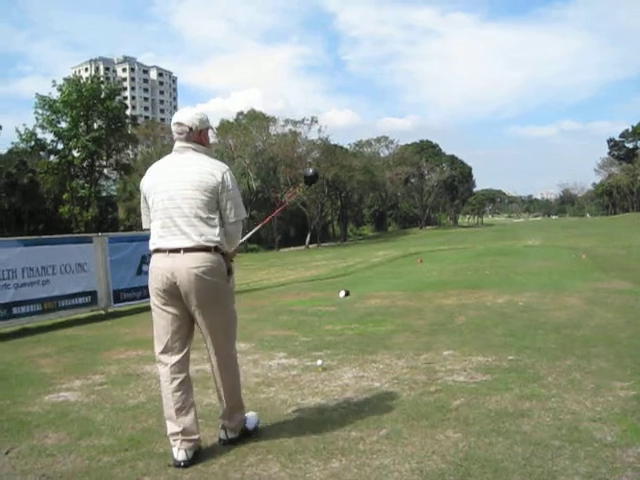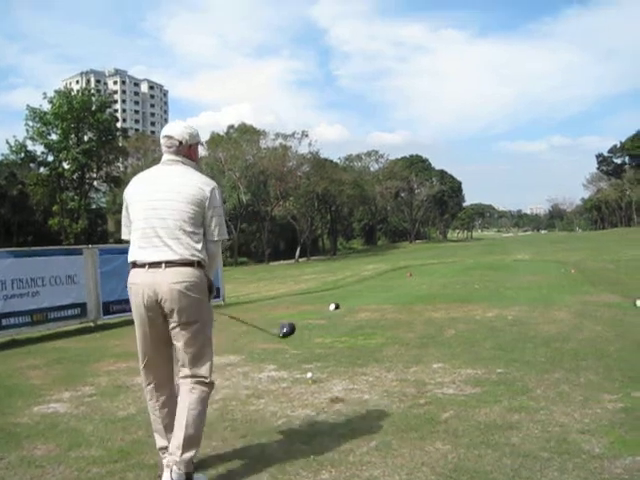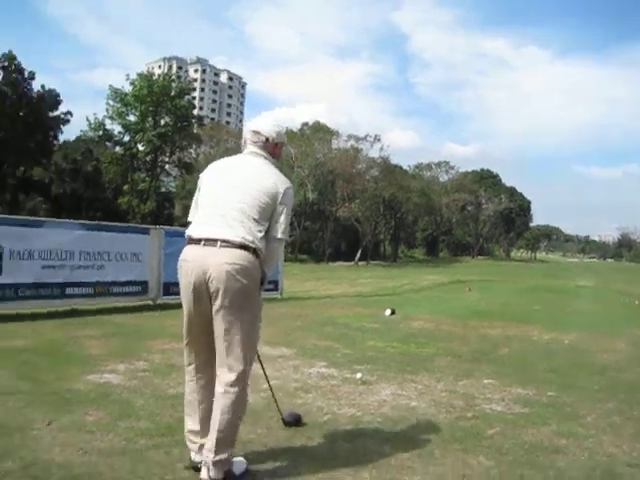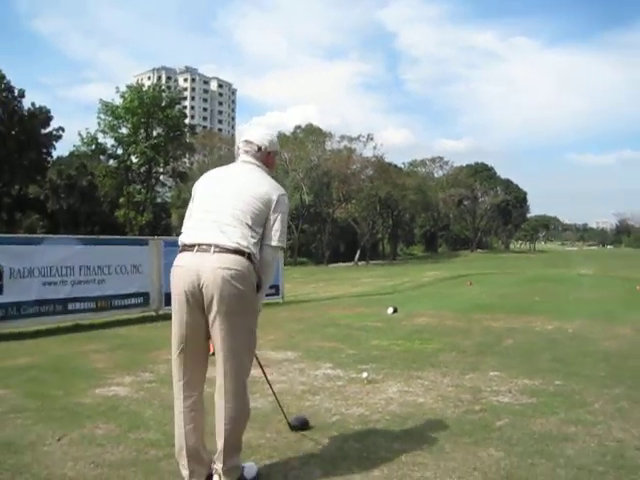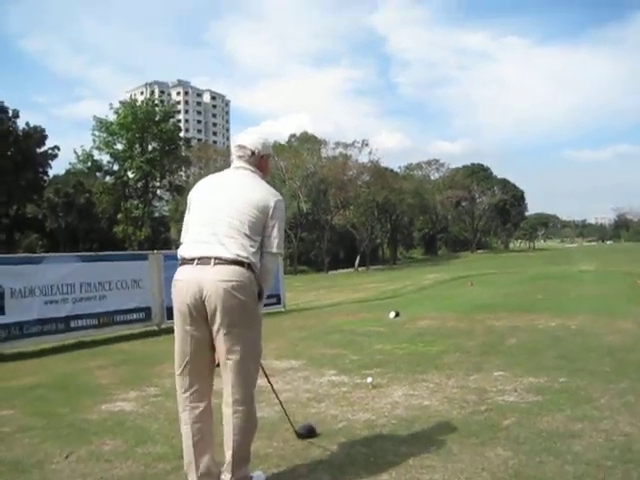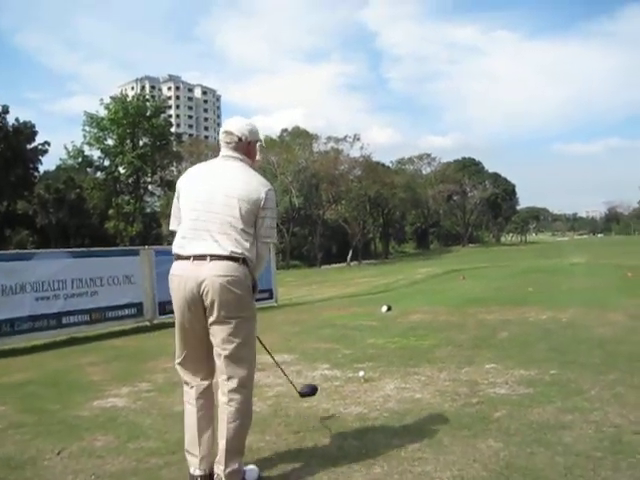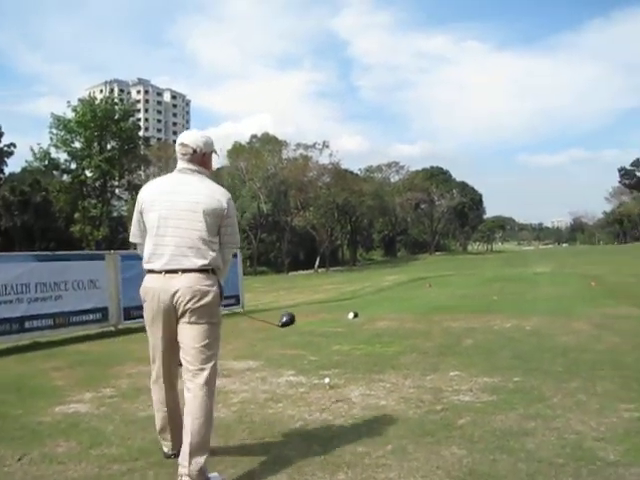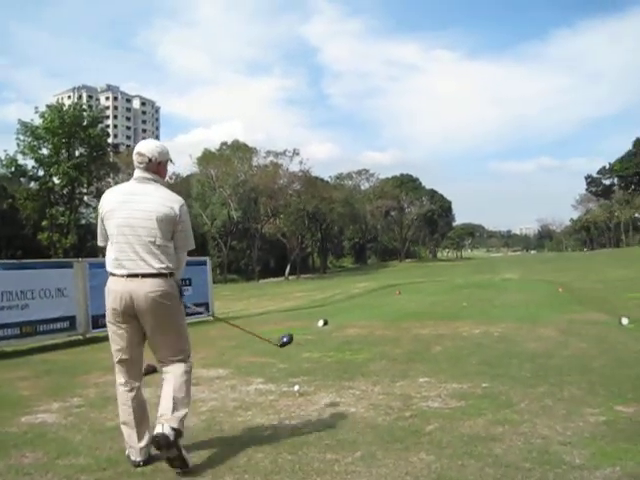
dt=0.3s
person 1, frame 1
left shoulder: (152, 174)
right shoulder: (217, 170)
left elbow: (150, 226)
right elbow: (233, 228)
right wrist: (223, 252)
left hip: (160, 265)
right hip: (203, 264)
left knee: (170, 357)
right knee: (222, 349)
left ankle: (183, 443)
right ankle: (234, 423)
person 1, frame 2
left shoulder: (136, 184)
right shoulder: (205, 186)
left elbow: (129, 238)
right elbow: (214, 246)
right wrist: (204, 278)
left hip: (140, 279)
right hip: (184, 279)
left knee: (155, 375)
right knee: (195, 374)
person 1, frame 3
left shoulder: (214, 168)
right shoulder: (280, 183)
left elbow: (193, 219)
right elbow: (275, 245)
right wrist: (258, 282)
left hip: (192, 257)
right hip: (236, 264)
left knee: (197, 360)
right knee: (233, 368)
left ankle: (198, 444)
person 1, frame 4
left shoulder: (207, 177)
right shoulder: (273, 191)
right elbow: (271, 252)
right wrist: (257, 295)
left hip: (184, 265)
right hip: (230, 270)
left knee: (187, 374)
right knee: (231, 375)
person 1, frame 5
left shoulder: (202, 185)
right shoulder: (270, 196)
right elbow: (270, 258)
right wrist: (256, 297)
left hip: (186, 277)
right hip: (232, 281)
left knee: (192, 386)
right knee: (238, 386)
person 1, frame 6
left shoulder: (190, 175)
right shoulder: (260, 186)
left elbow: (176, 229)
right elbow: (263, 247)
right wrist: (248, 282)
left hip: (182, 272)
right hip: (228, 275)
left knee: (194, 375)
right knee: (234, 378)
person 1, frame 7
left shoulder: (149, 190)
right shoulder: (219, 196)
left elbow: (139, 242)
right elbow: (227, 249)
left hip: (155, 284)
right hip: (198, 285)
left knee: (163, 371)
right knee: (199, 378)
left ankle: (170, 443)
person 1, frame 8
left shoulder: (109, 197)
right shoulder: (173, 202)
left elbow: (105, 243)
right elbow: (182, 253)
left hip: (118, 287)
right hip: (158, 287)
left knee: (126, 371)
right knee: (176, 361)
left ankle: (136, 447)
right ankle: (167, 429)
